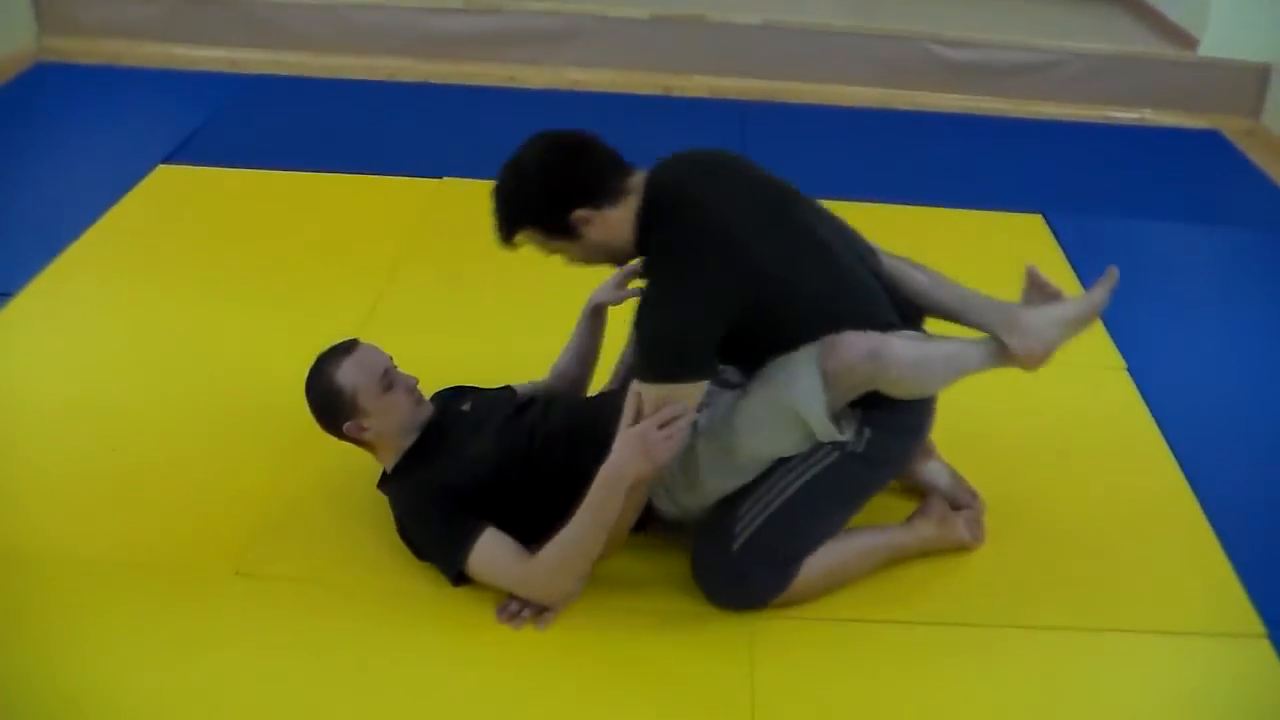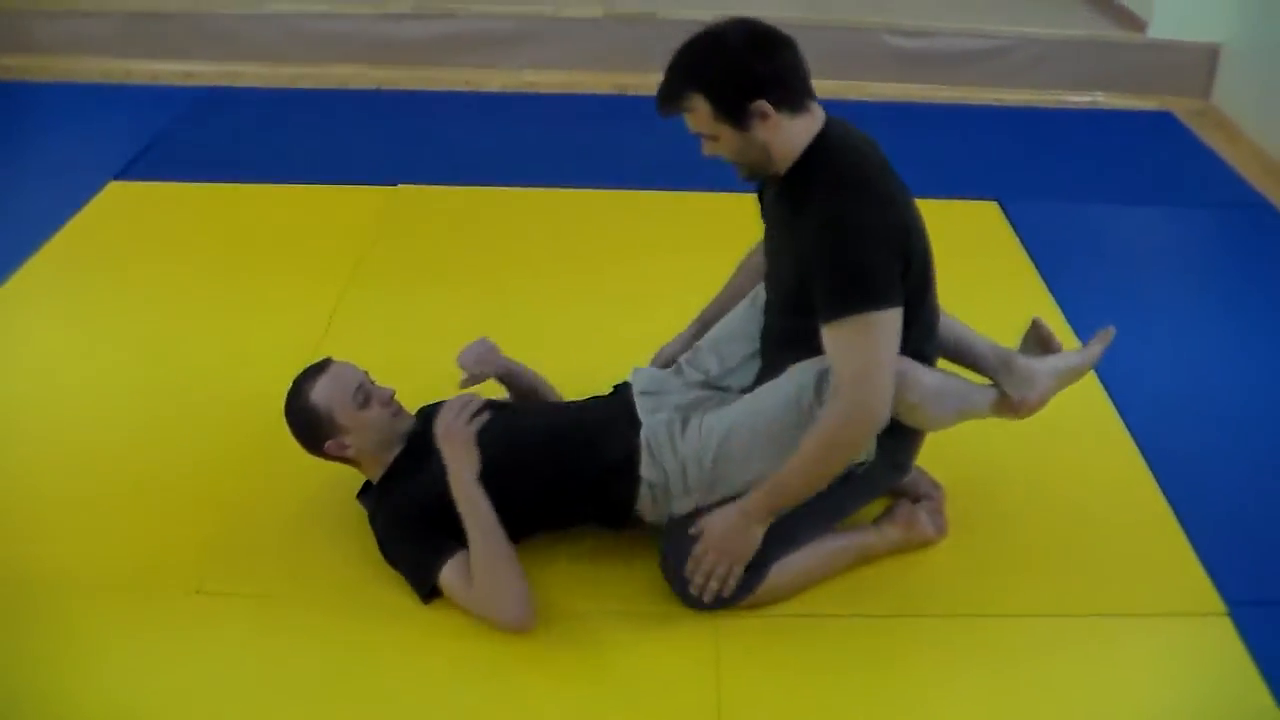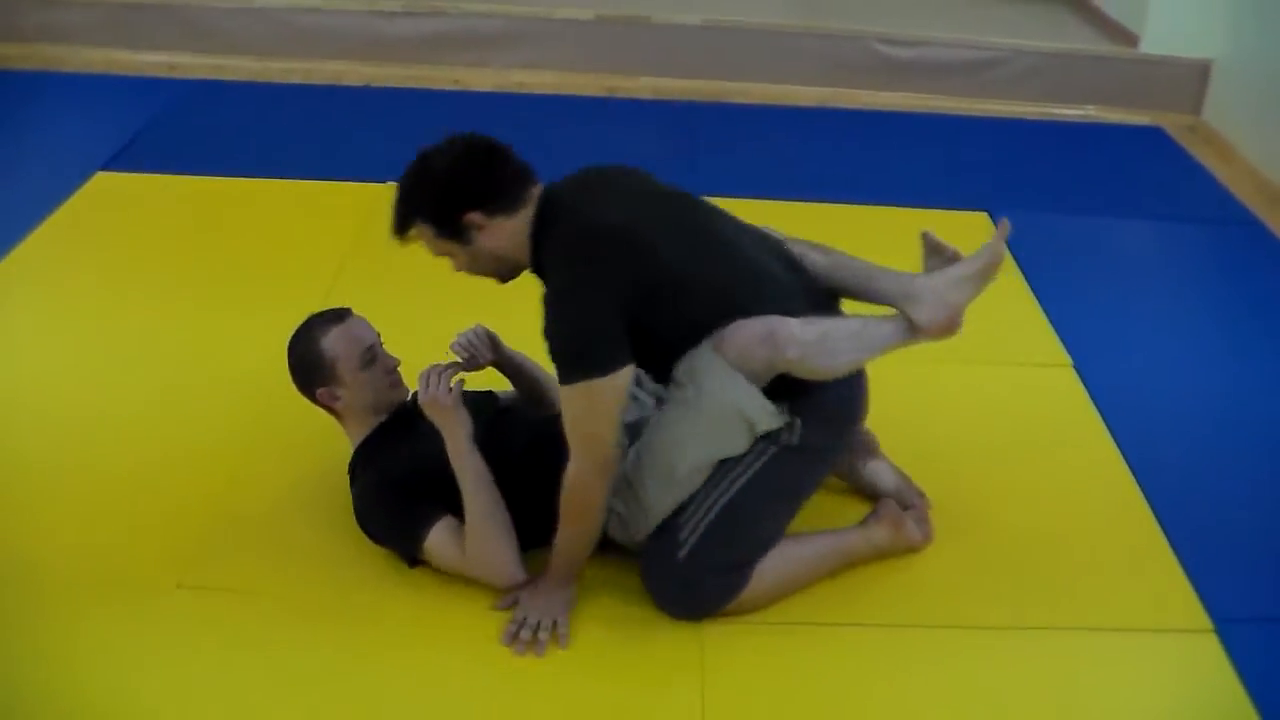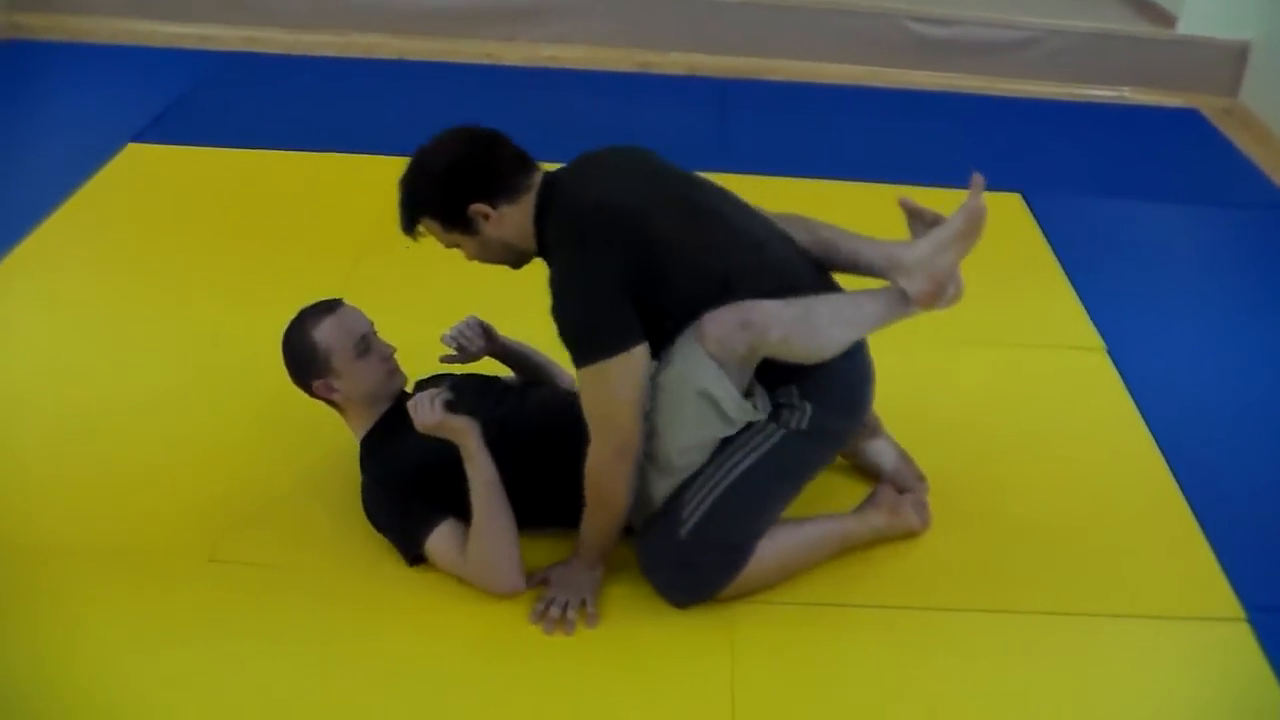
dt=0.5s
person 1, frame 1
left shoulder: (453, 407)
right shoulder: (426, 510)
right elbow: (546, 586)
left wrist: (596, 308)
right wrist: (615, 474)
left hip: (680, 407)
right hip: (680, 474)
right knee: (839, 356)
person 1, frame 2
left shoulder: (430, 424)
right shoulder: (404, 515)
right elbow: (511, 610)
left wrist: (499, 368)
right wrist: (463, 478)
left hip: (650, 402)
right hip: (668, 468)
right ankle: (1010, 392)
person 1, frame 3
left shoulder: (413, 411)
right shoulder: (383, 490)
left elbow: (551, 399)
right elbow: (503, 570)
left wrist: (498, 351)
right wrist: (457, 436)
right knee: (741, 345)
left ankle: (841, 452)
person 1, frame 4
left shoulder: (431, 395)
right shoulder: (391, 484)
left elbow: (559, 387)
right elbow: (503, 577)
left wrist: (496, 345)
right wrist: (469, 442)
person 2, frame 1
left shoulder: (680, 296)
right shoulder: (693, 172)
left hip: (875, 401)
right hip: (891, 337)
left knee: (728, 573)
left ankle: (925, 531)
person 2, frame 2
left shoulder: (846, 222)
right shoulder: (806, 152)
left elbow: (861, 408)
right elbow: (768, 259)
left wrist: (751, 515)
right wrist: (683, 344)
left hip: (865, 426)
left knee: (704, 574)
person 2, frame 3
left shoulder: (578, 288)
right shoulder: (591, 193)
left elbow: (593, 467)
left wrist: (558, 583)
left hip: (804, 392)
right hip: (807, 345)
left knee: (677, 582)
person 2, frame 4
left shoulder: (583, 271)
right shoulder: (603, 170)
left elbow: (618, 444)
left wrist: (587, 560)
left hip: (809, 384)
right hip: (814, 336)
left knee: (677, 566)
left ankle: (868, 521)
